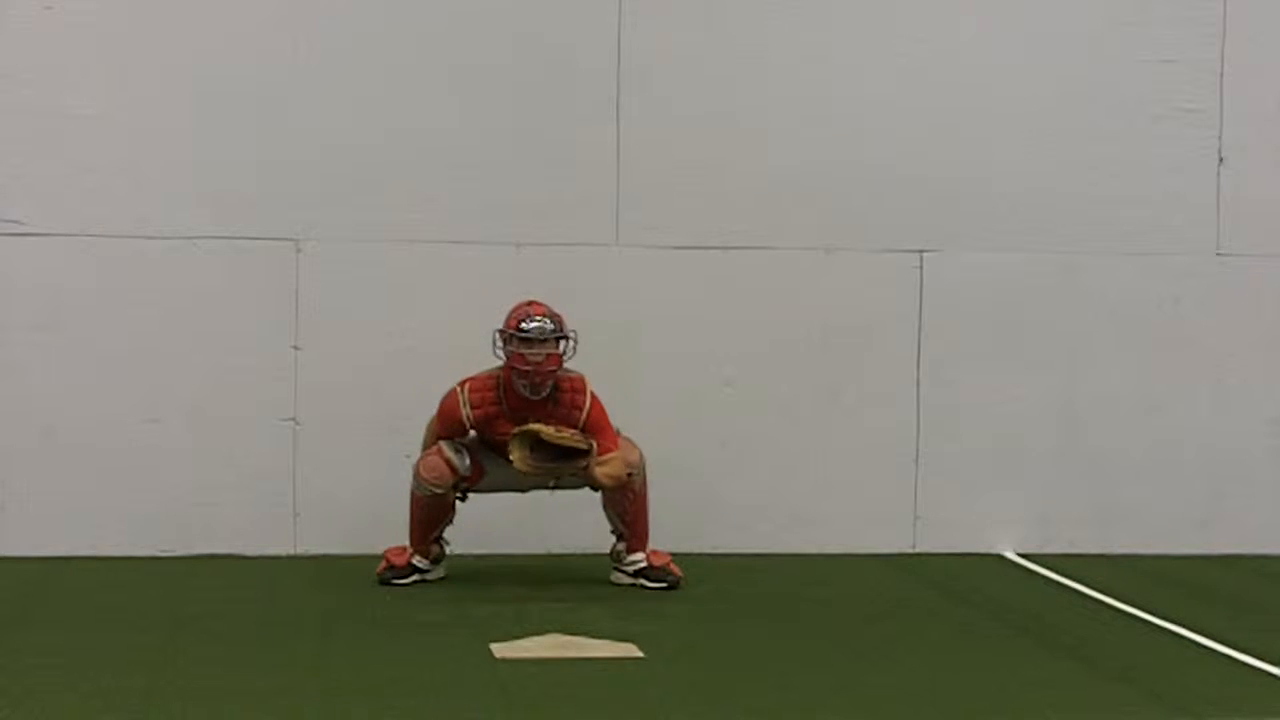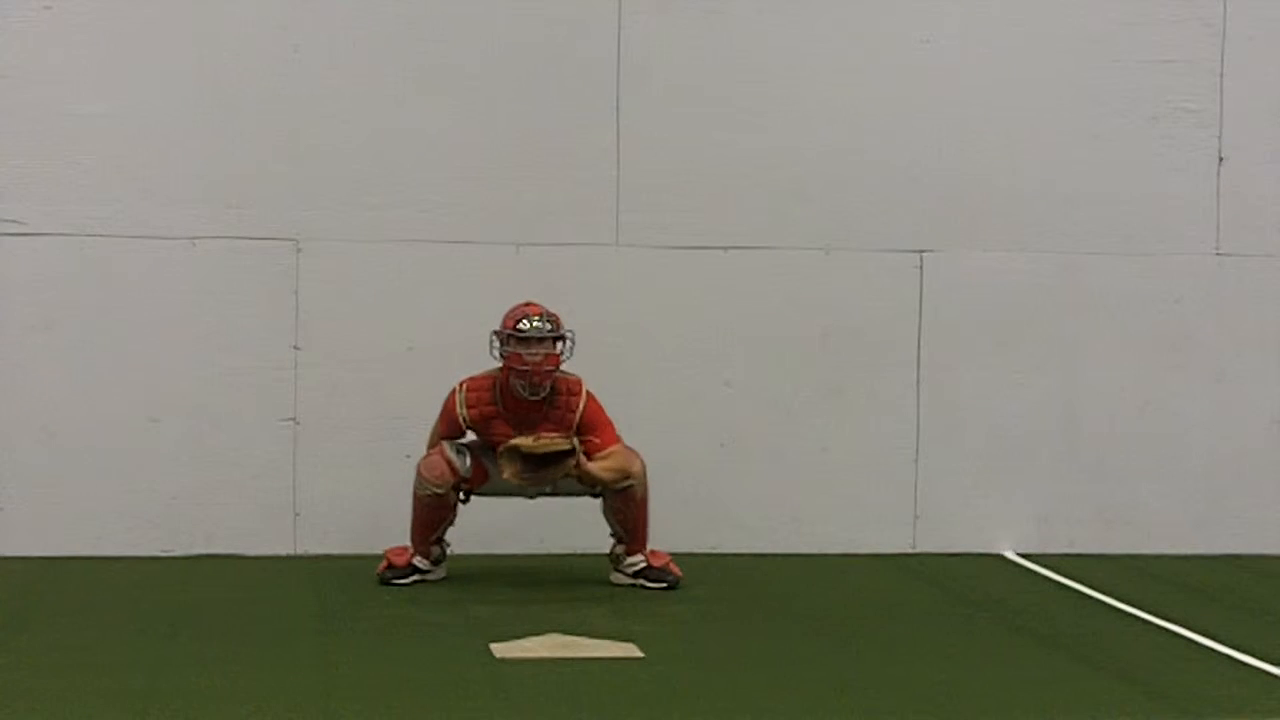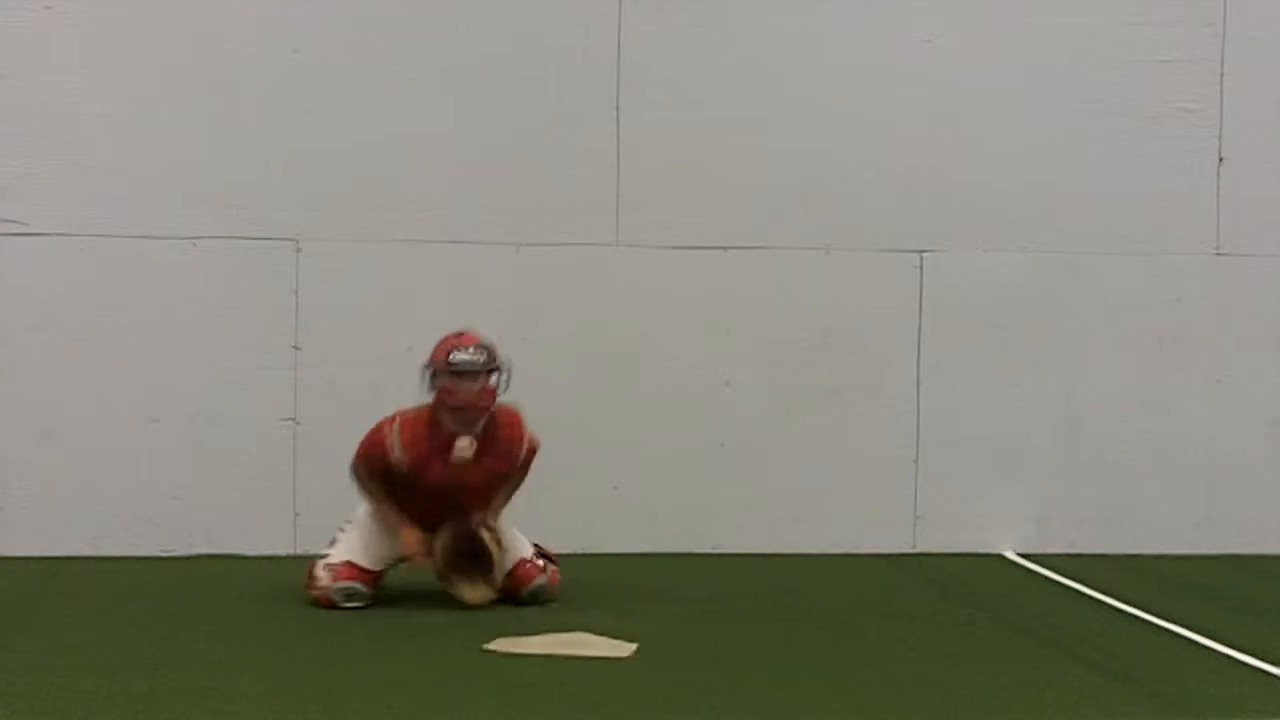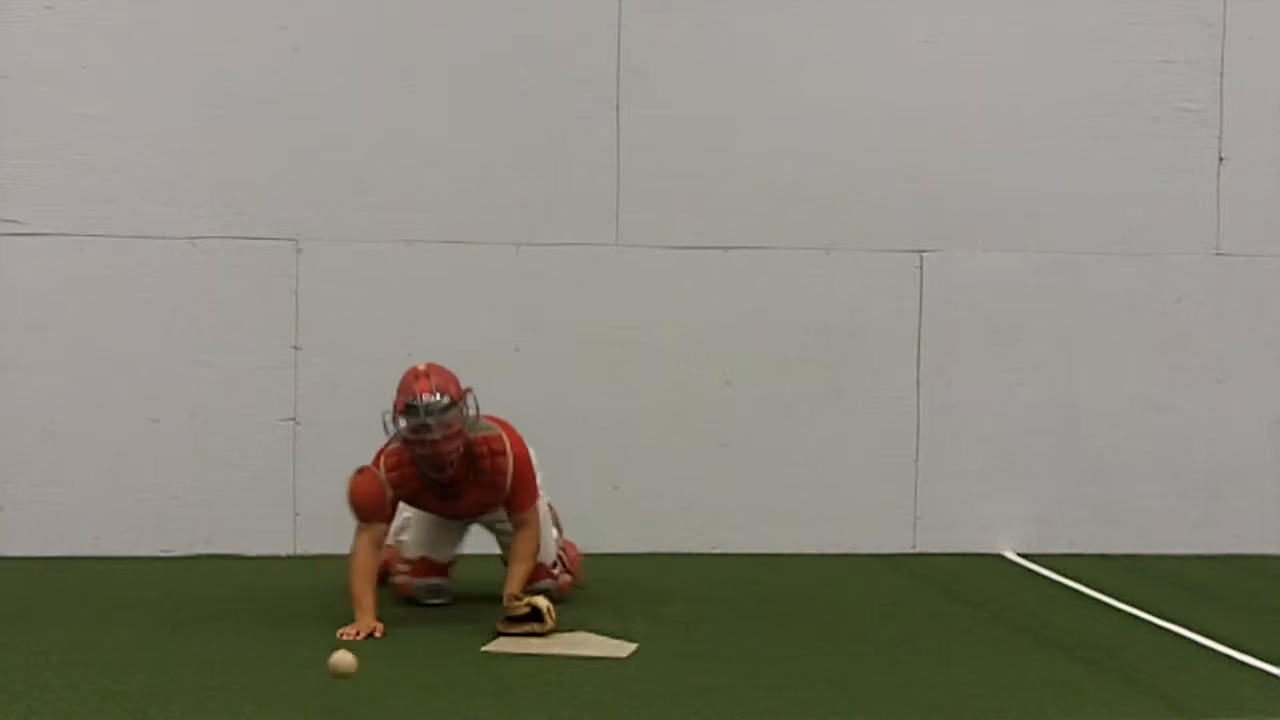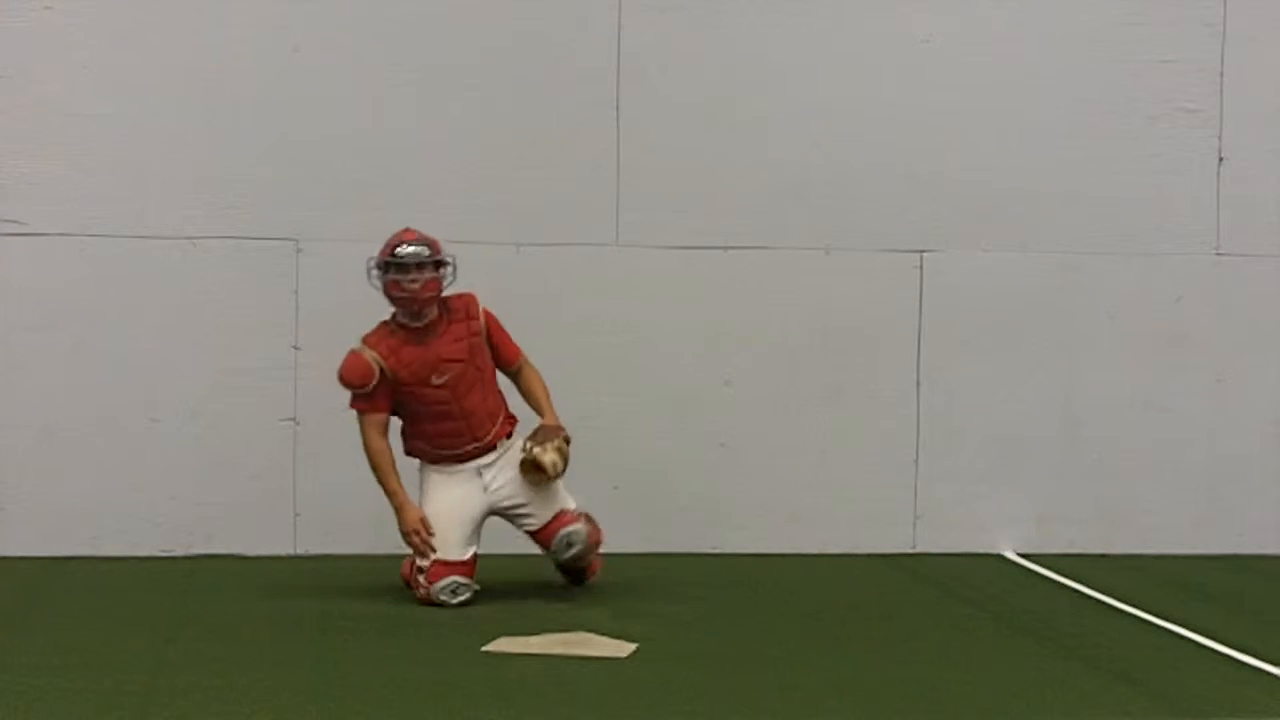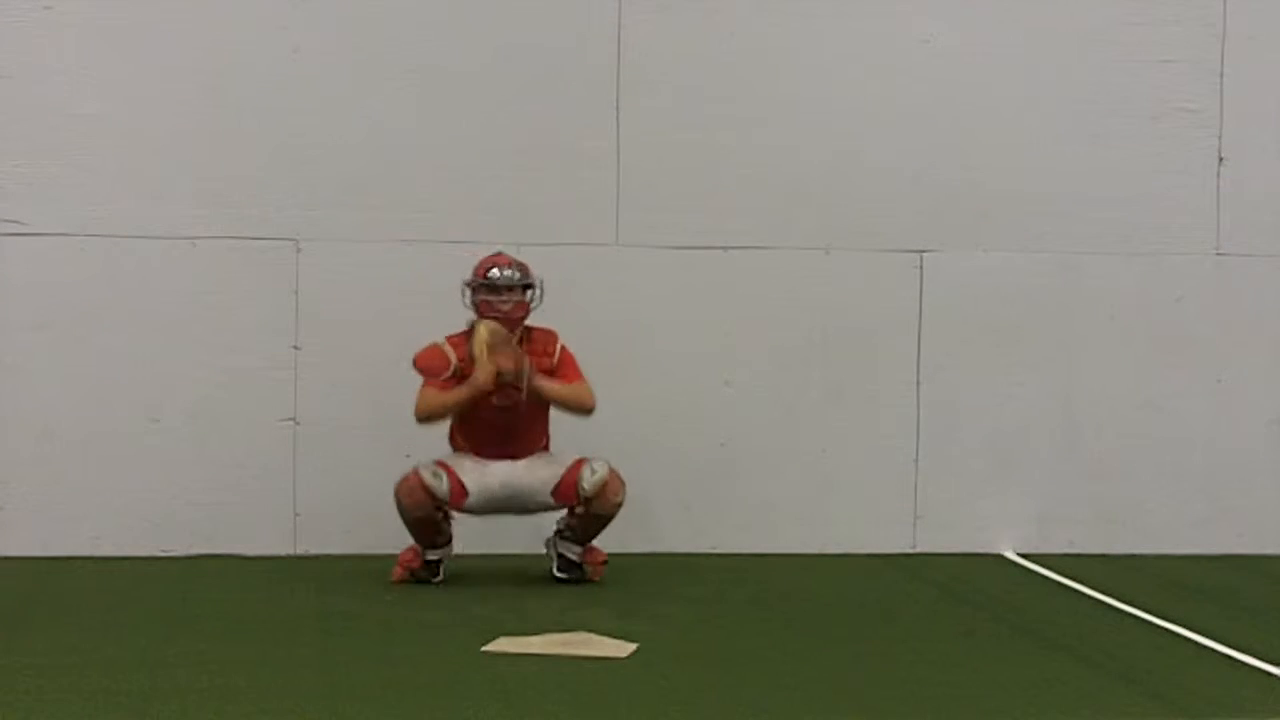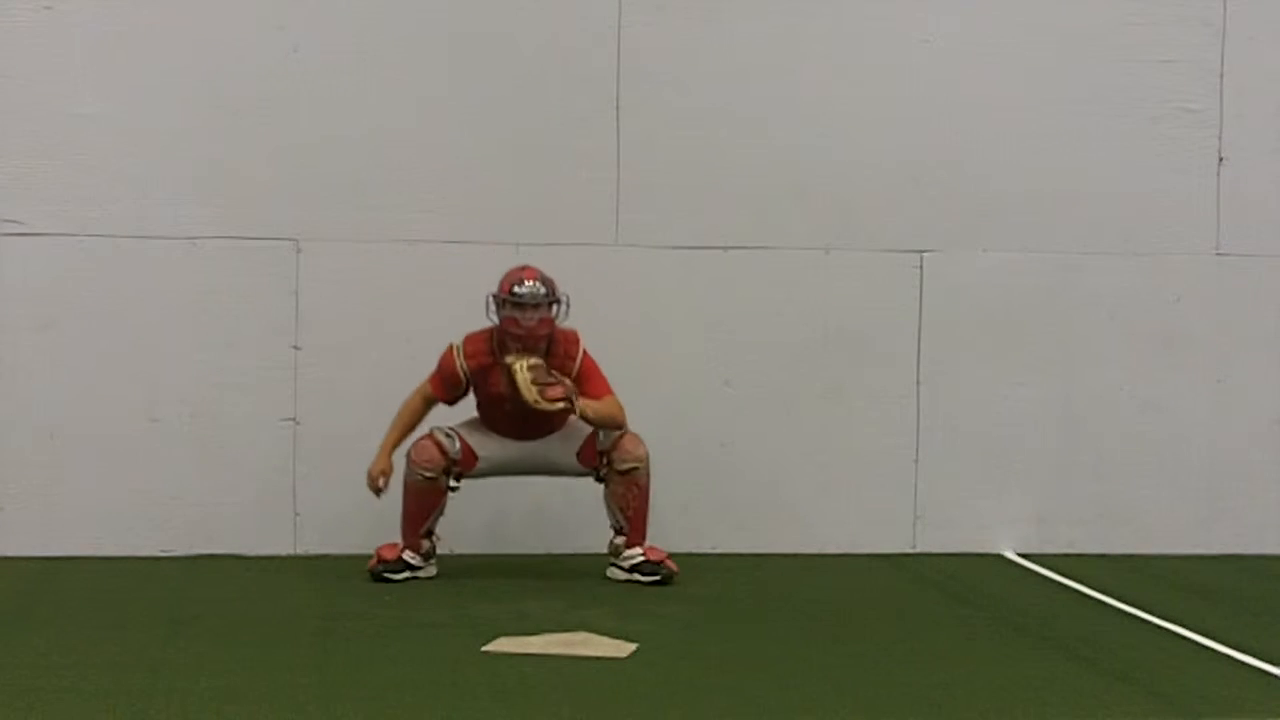
dt=0.7s
person 1, frame 1
left shoulder: (578, 396)
right shoulder: (474, 395)
left elbow: (617, 471)
right elbow: (436, 432)
left wrist: (593, 474)
right wrist: (429, 481)
right hip: (494, 462)
left knee: (627, 456)
right knee: (432, 468)
left ankle: (632, 558)
right ankle: (423, 555)
person 1, frame 2
left shoulder: (576, 399)
right shoulder: (472, 396)
left elbow: (620, 464)
right elbow: (438, 439)
left wrist: (587, 470)
right wrist: (432, 481)
right hip: (497, 466)
left knee: (631, 467)
right knee: (435, 469)
left ankle: (631, 559)
right ankle: (425, 557)
person 1, frame 3
left shoulder: (510, 429)
right shoulder: (401, 434)
left elbow: (521, 461)
right elbow: (365, 474)
left wrist: (491, 513)
right wrist: (401, 527)
left hip: (466, 520)
right hip: (396, 515)
left knee: (539, 587)
right knee: (333, 592)
person 1, frame 4
left shoulder: (504, 449)
right shoulder: (391, 466)
left elbow: (525, 526)
right elbow: (367, 541)
left wrist: (514, 589)
right wrist: (366, 615)
left hip: (507, 496)
right hip: (438, 506)
left knee: (548, 584)
left ankle: (548, 533)
right ankle: (406, 540)
person 1, frame 5
left shoulder: (471, 314)
right shoulder: (376, 353)
left elbow: (519, 368)
right elbow: (375, 435)
left wrist: (549, 419)
right wrist: (403, 507)
left hip: (506, 456)
right hip: (445, 475)
left knee: (576, 545)
right knee: (446, 591)
left ankle: (575, 543)
right ankle: (424, 553)
person 1, frame 6
left shoulder: (548, 346)
right shoulder: (456, 350)
left elbow: (587, 403)
right elbow: (423, 412)
left wrist: (533, 380)
right wrist: (470, 389)
left hip: (534, 465)
right hip: (475, 467)
left knee: (608, 486)
right knee: (412, 489)
left ankle: (569, 545)
right ankle: (432, 551)
person 1, frame 7
left shoulder: (569, 350)
right shoulder: (472, 352)
left elbow: (616, 417)
right elbow: (425, 396)
left wrist: (576, 403)
right wrist: (385, 453)
left hip: (556, 439)
right hip: (493, 439)
left knee: (629, 449)
right knee: (425, 455)
left ankle: (629, 553)
right ankle: (415, 554)
